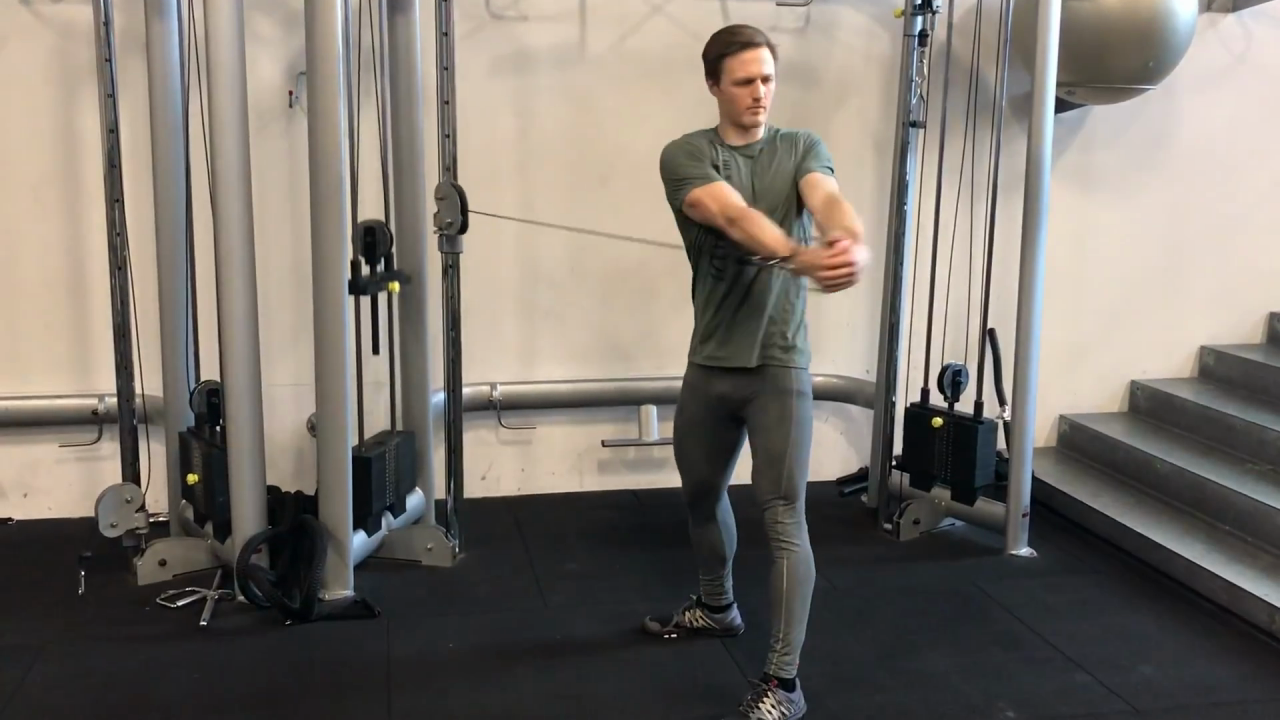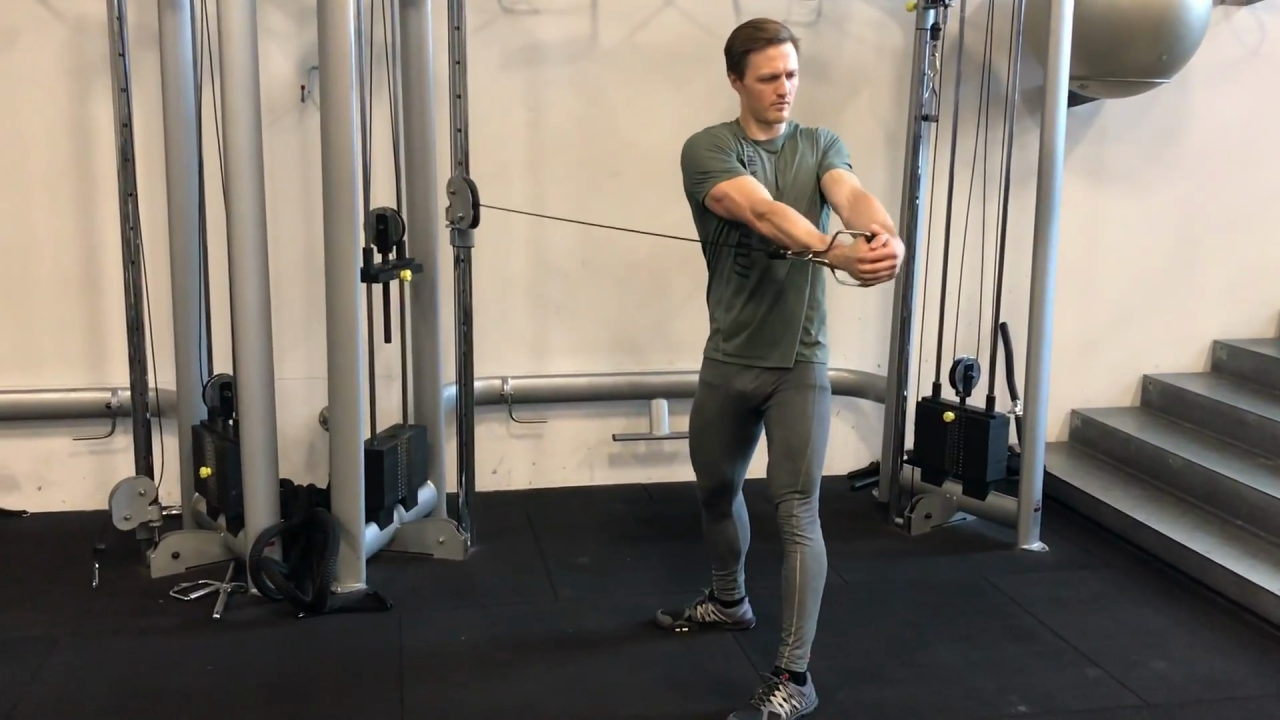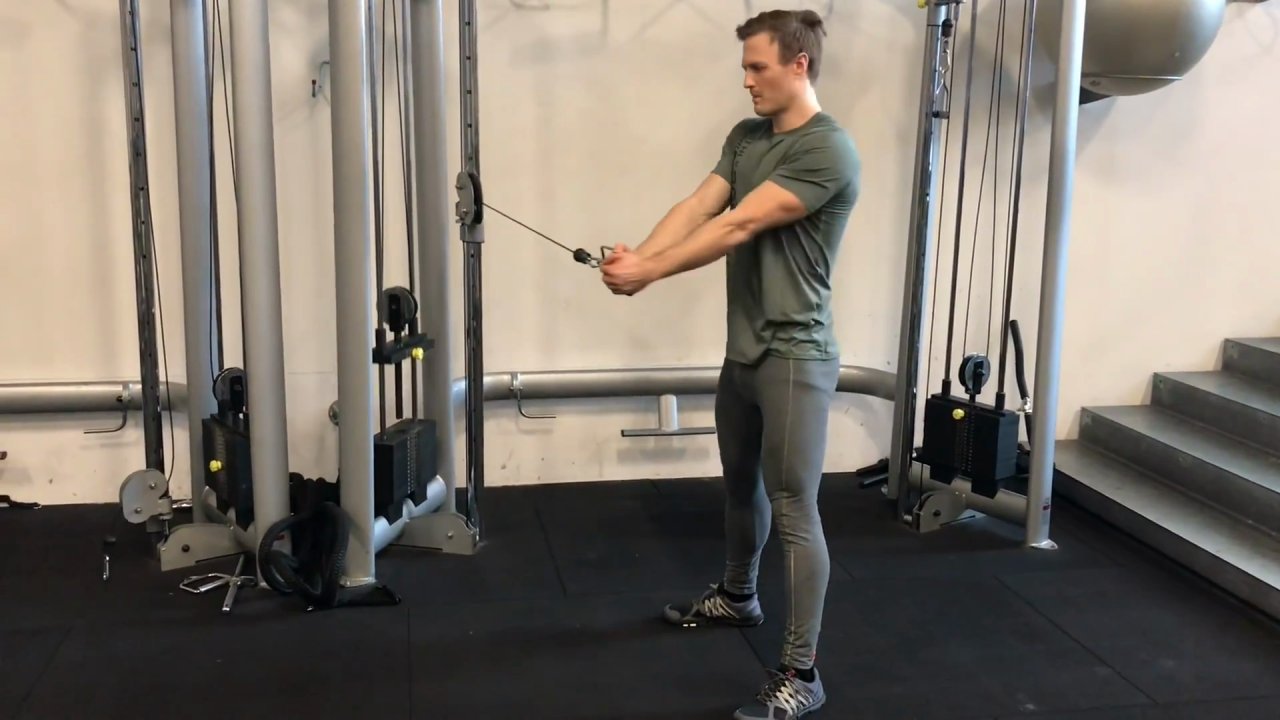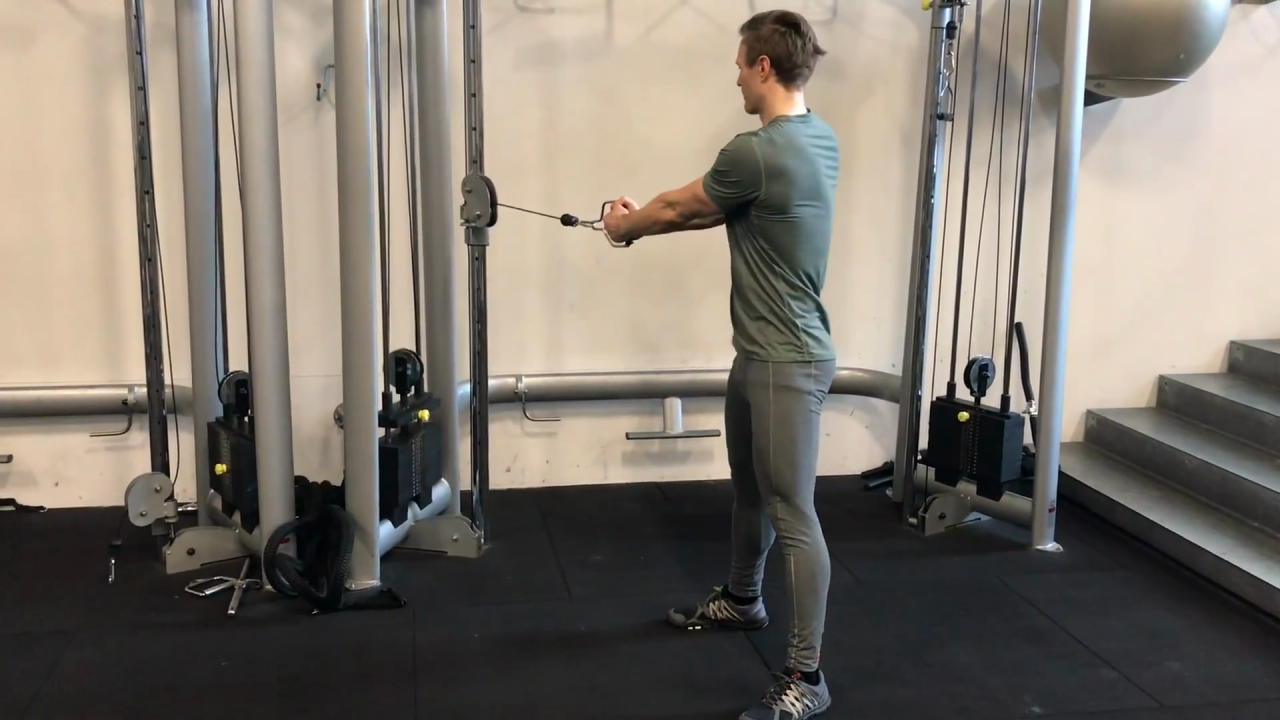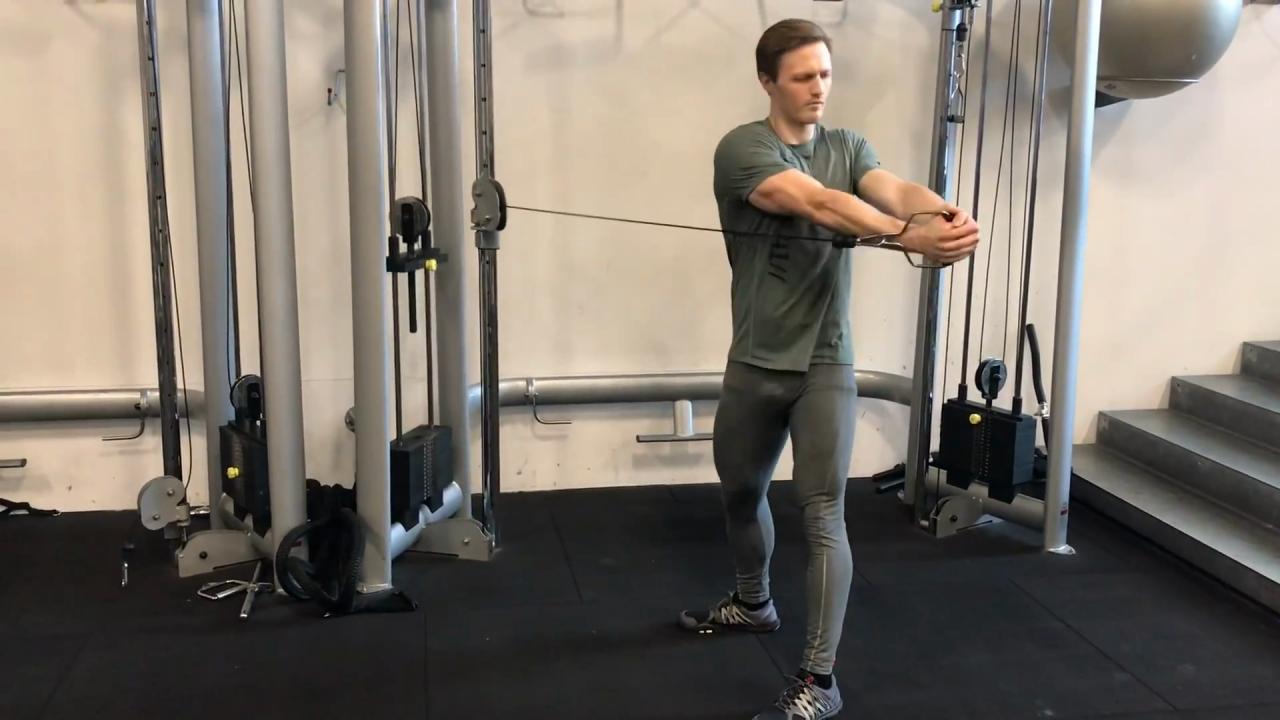
dt=1s
person 1, frame 1
left shoulder: (803, 149)
right shoulder: (686, 156)
left elbow: (827, 203)
right elbow: (735, 218)
left wrist: (850, 243)
right wrist: (801, 260)
left hip: (778, 364)
right hip: (711, 362)
left knee: (783, 518)
right knee: (701, 496)
right ankle: (715, 606)
person 1, frame 2
left shoulder: (822, 145)
right shoulder: (707, 149)
left elbow: (852, 195)
right elbow: (764, 214)
left wrist: (885, 235)
right wrist: (840, 253)
left hip: (800, 360)
right hip: (729, 359)
left knee: (796, 513)
right knee: (716, 490)
right ankle: (729, 600)
person 1, frame 3
left shoulder: (828, 149)
right shoulder: (745, 138)
left elbow: (739, 227)
right elbow: (699, 206)
left wrist: (651, 272)
right wrist: (638, 254)
left hip: (794, 358)
right hip: (742, 349)
left knee: (793, 511)
right knee: (741, 486)
right ankle: (737, 595)
person 1, frame 4
left shoulder: (756, 151)
right shoulder: (814, 137)
left elbow: (680, 206)
left wrist: (624, 223)
right wrist: (641, 217)
left hip: (785, 363)
right hip: (761, 353)
left knee: (792, 514)
right knee: (749, 489)
right ankle: (741, 599)
person 1, frame 5
left shoulder: (849, 147)
right shoulder: (742, 149)
left elbow: (893, 190)
right elbow: (819, 205)
left wrist: (947, 214)
right wrist: (909, 236)
left hip: (825, 365)
right hip: (755, 366)
left knee: (822, 516)
right knee: (740, 494)
right ankle: (751, 602)
